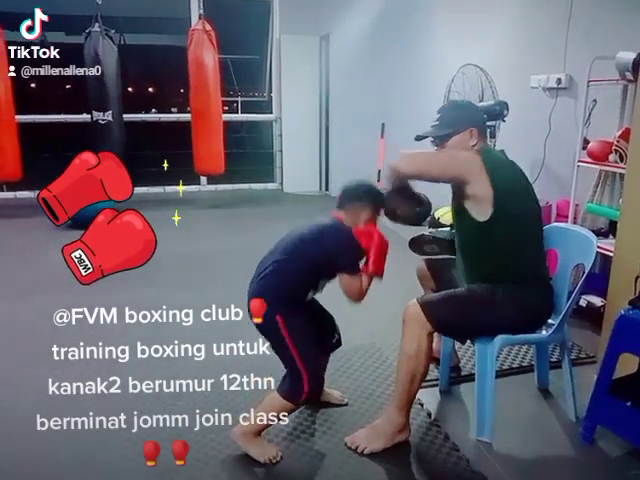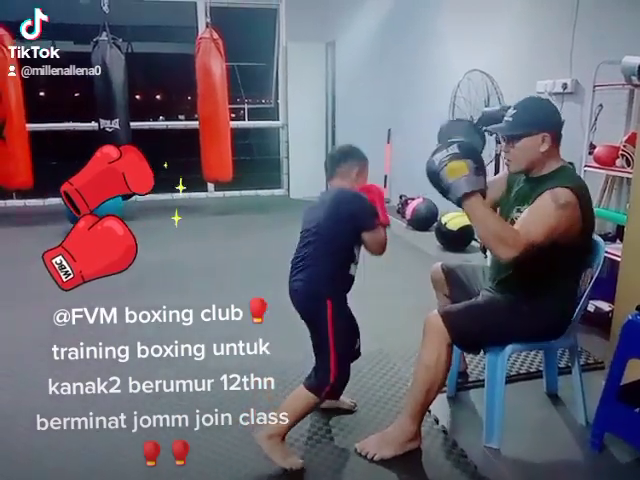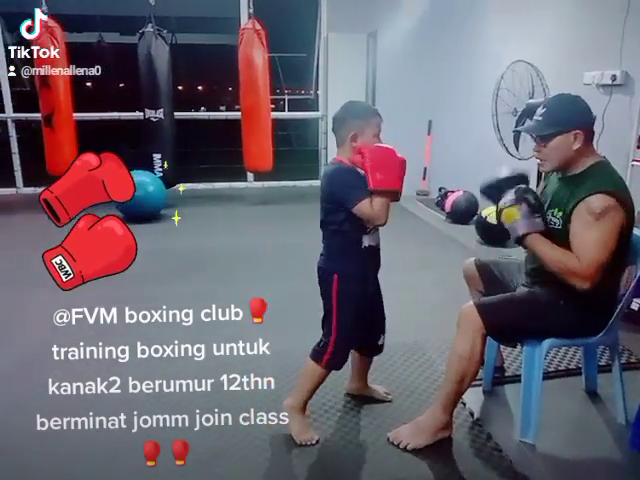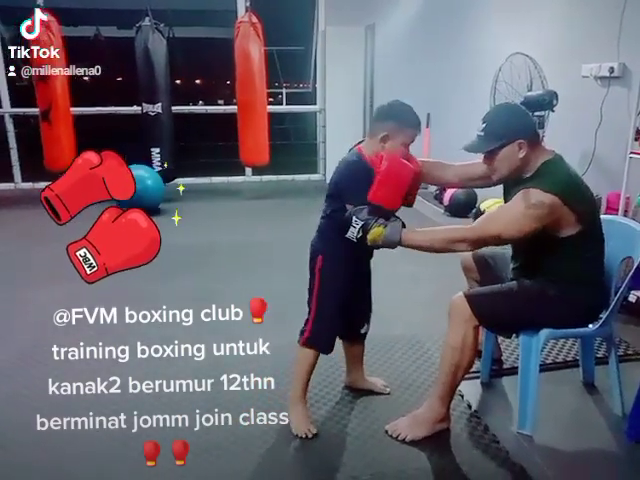
dt=1s
person 1, frame 1
left shoulder: (475, 164)
right shoulder: (498, 166)
left elbow: (407, 164)
left wrist: (397, 187)
right wrist: (451, 238)
left hip: (519, 300)
right hip: (513, 284)
left knee: (417, 313)
left ankle: (395, 423)
person 1, frame 2
left shoulder: (562, 195)
right shoulder: (522, 173)
left elbow: (509, 247)
right elbow: (486, 199)
left wrist: (466, 192)
right wrist: (468, 171)
left hip: (539, 308)
right hip: (506, 284)
left knee: (438, 324)
right knee: (441, 274)
left ankle: (407, 430)
right ankle: (455, 360)
person 1, frame 3
left shoulder: (600, 198)
right shoulder: (562, 170)
left elbow: (584, 276)
left wrist: (528, 234)
right wrist: (519, 201)
left hip: (577, 304)
right hip: (542, 279)
left knee: (471, 316)
right knee: (474, 270)
left ankle: (438, 419)
right ankle: (489, 358)
person 1, frame 4
left shoulder: (544, 195)
right shoulder: (523, 165)
left elbow: (469, 238)
right elbow: (451, 173)
left wrist: (394, 234)
left hip: (570, 296)
right hip: (540, 272)
left knee: (462, 308)
left ankle: (436, 413)
person 2, frame 1
left shoulder: (329, 230)
right shoulder: (344, 239)
right elbow: (355, 293)
left wrist: (360, 259)
right wrist: (372, 264)
left hip: (277, 294)
right hip: (272, 304)
left knee: (328, 333)
right knee: (304, 381)
left ankle: (317, 391)
right ankle: (247, 432)
person 2, frame 2
left shoulder: (320, 203)
right shoulder: (356, 201)
right elbow: (377, 247)
right wrist: (379, 216)
left hip: (303, 284)
right hip: (321, 291)
left knee: (348, 341)
right knee: (330, 372)
left ankle: (328, 397)
right ankle: (273, 433)
person 2, frame 3
left shoulder: (354, 172)
right shoulder: (340, 175)
left elbow: (374, 210)
right elbow: (378, 214)
left wrist: (388, 179)
right wrist: (385, 180)
left hip: (361, 267)
right hip: (341, 271)
left knee: (372, 328)
right knee: (336, 342)
left ankle: (359, 384)
right ankle: (295, 405)
person 2, frame 4
left shoulder: (374, 163)
right shoulder: (354, 169)
left hip: (357, 254)
right hip: (332, 254)
left knee: (357, 318)
right knee: (320, 325)
left ankle: (355, 375)
right ankle: (297, 399)
